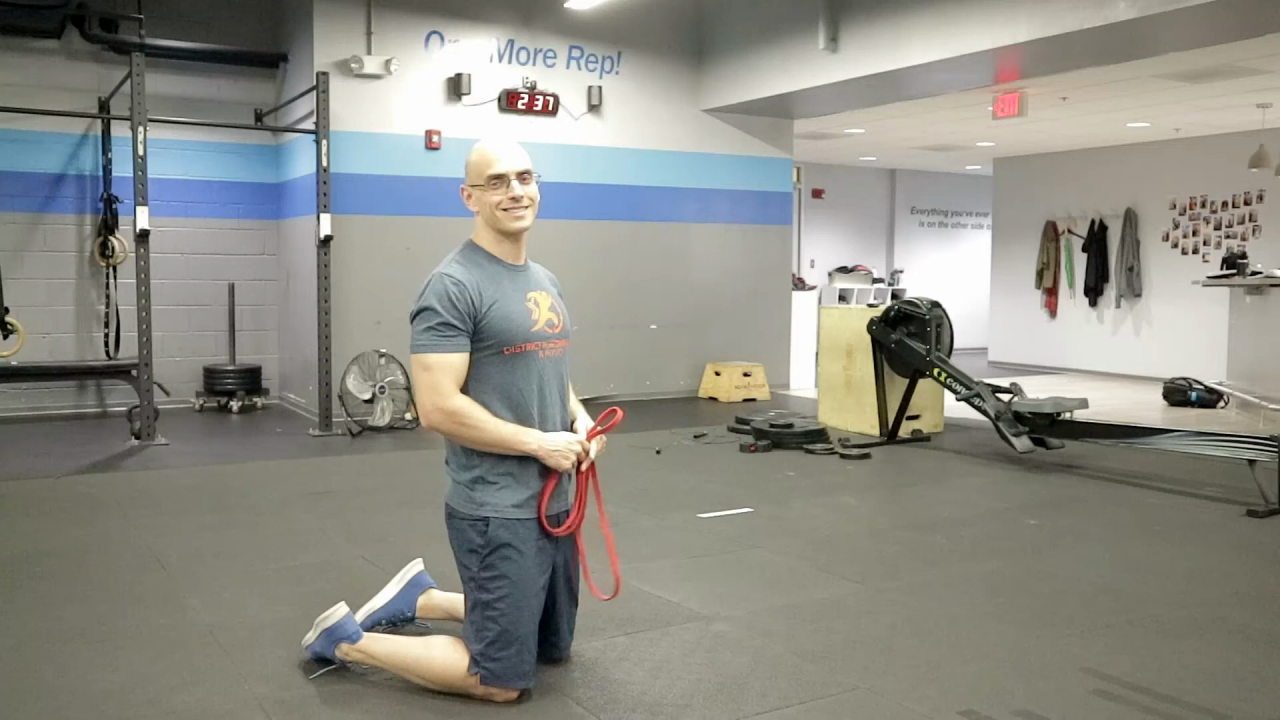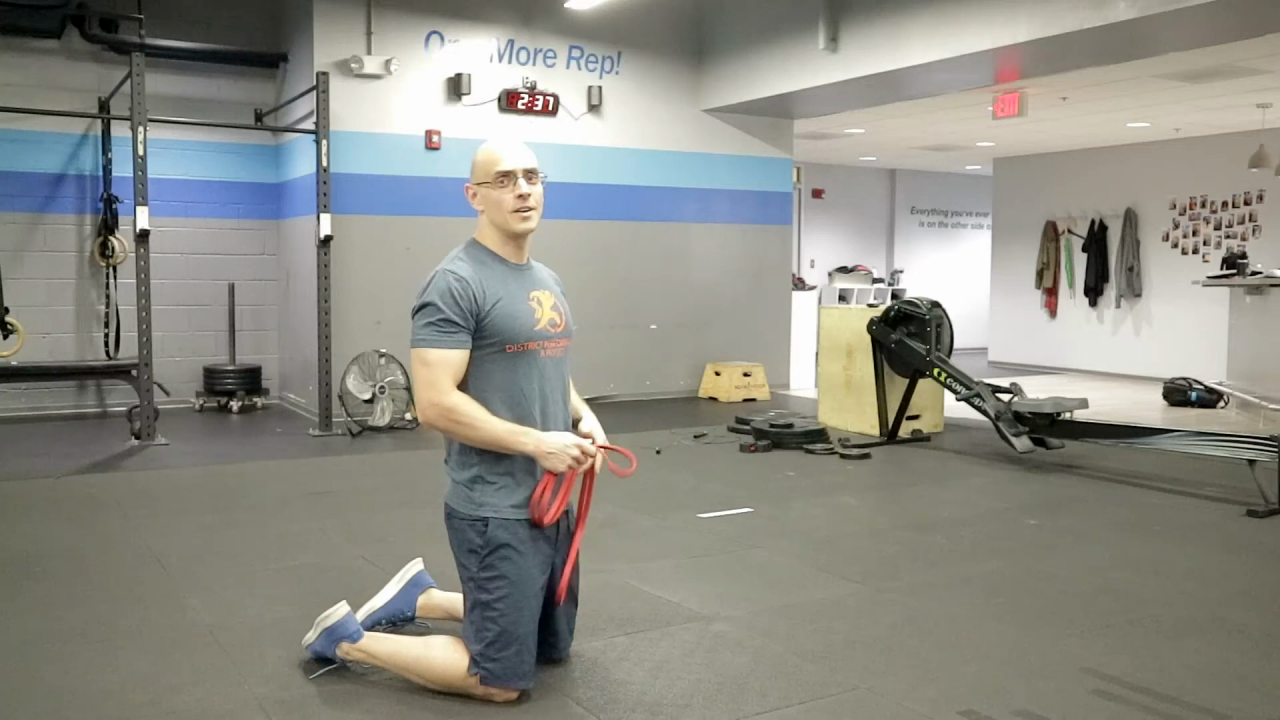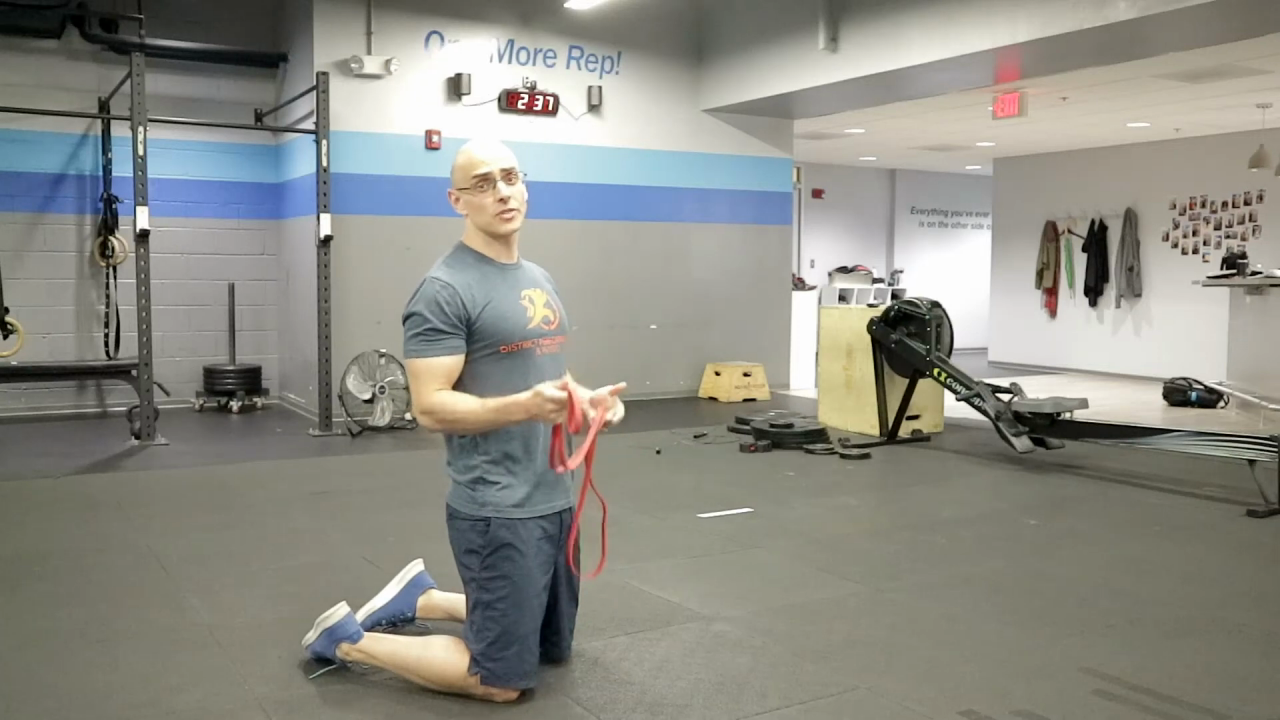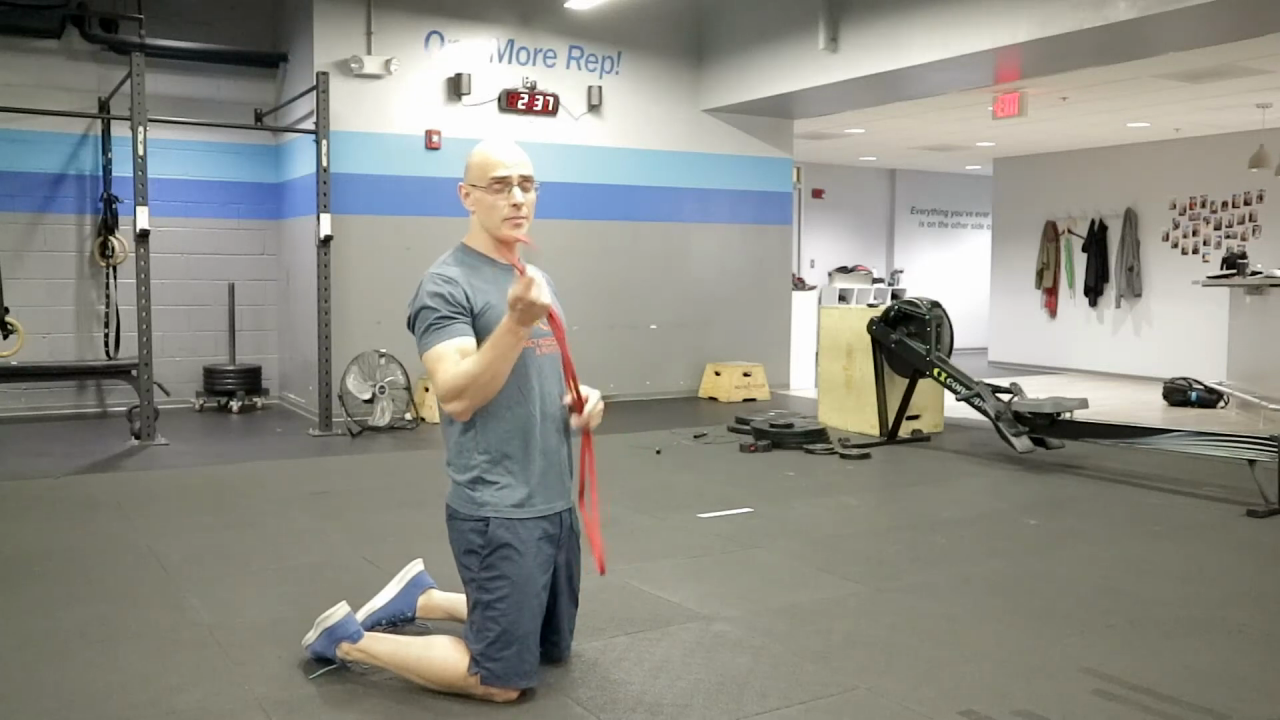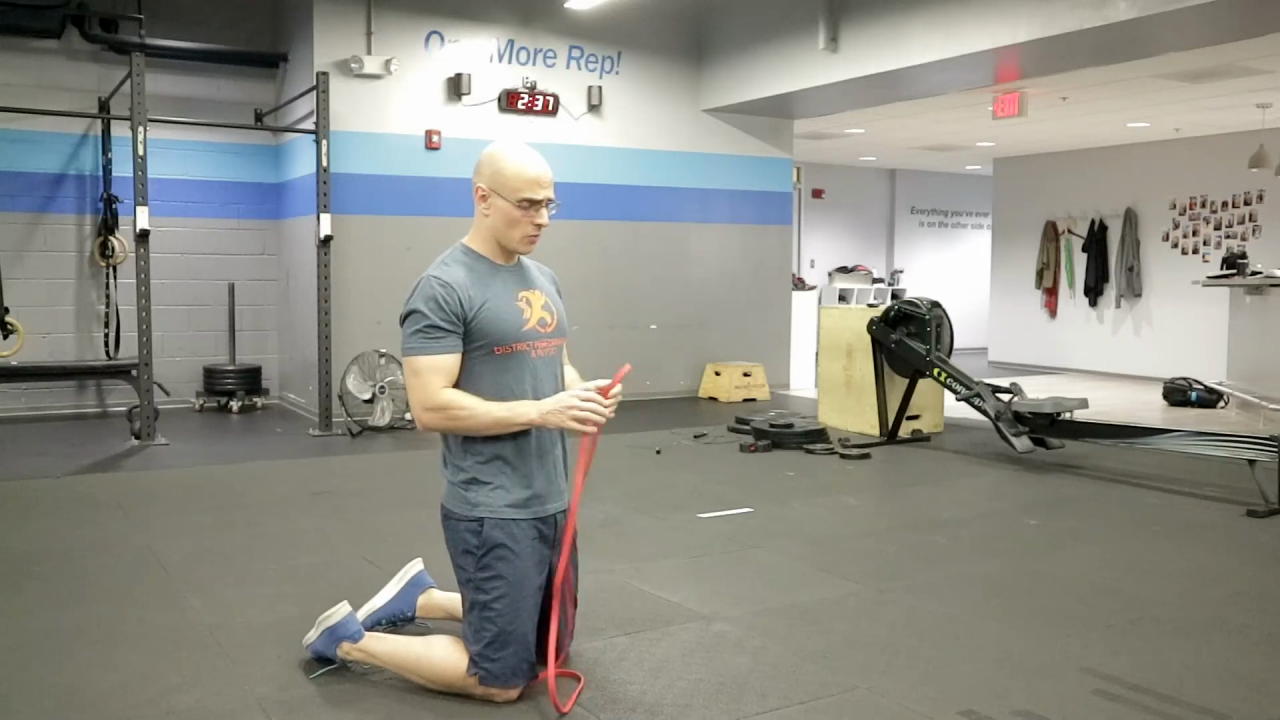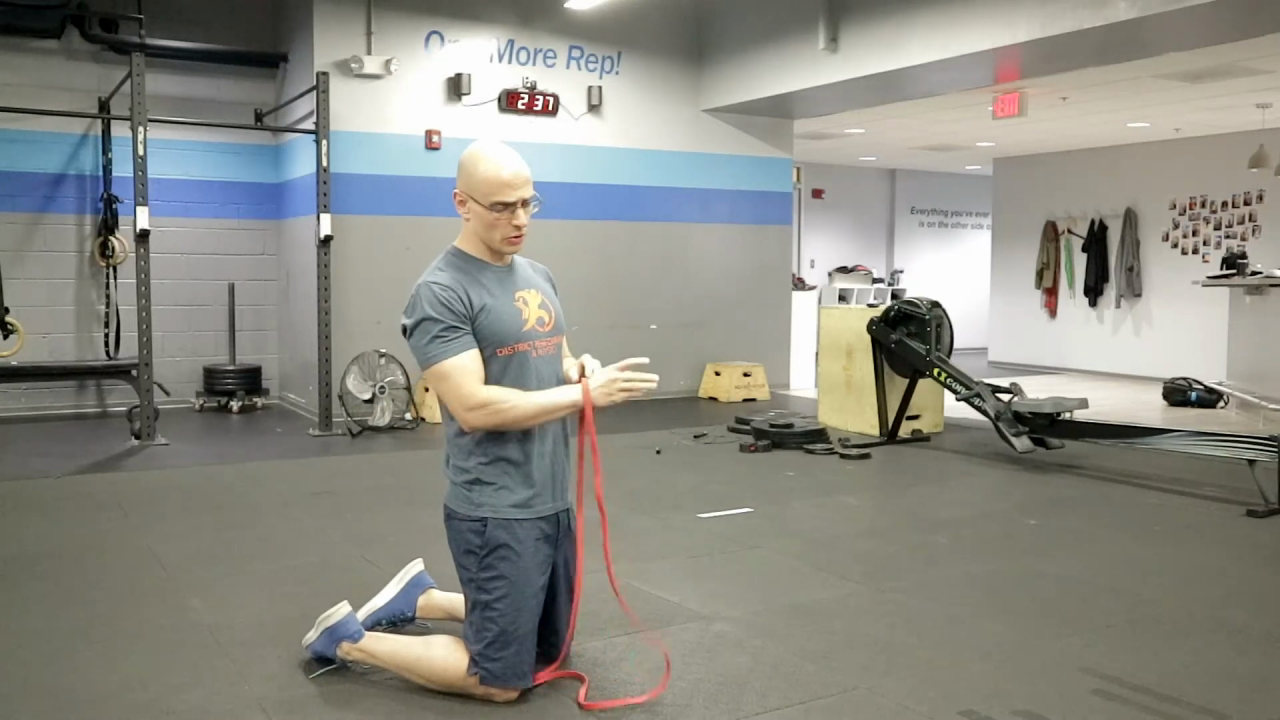
dt=0.7s
person 1, frame 1
left shoulder: (545, 280)
right shoulder: (454, 286)
right elbow: (439, 407)
left wrist: (578, 418)
right wrist: (538, 443)
left hip: (552, 501)
right hip: (496, 508)
left knee: (552, 648)
right knee: (502, 679)
left ankle: (422, 597)
right ankle: (348, 639)
person 1, frame 2
left shoulder: (547, 280)
right shoulder: (455, 283)
right elbow: (435, 403)
left wrist: (581, 417)
right wrist: (537, 443)
right hip: (496, 510)
left knee: (551, 648)
right knee: (501, 679)
left ankle: (421, 596)
right ankle: (349, 638)
person 1, frame 3
left shoulder: (539, 278)
right shoulder: (445, 289)
right elbow: (431, 406)
left wrist: (585, 398)
right wrist: (523, 407)
left hip: (553, 499)
right hip: (497, 509)
left knee: (551, 648)
right knee: (503, 679)
left ankle: (421, 598)
right ankle: (350, 640)
person 1, frame 4
left shoulder: (536, 278)
right shoulder: (447, 285)
right elbow: (455, 396)
left wrist: (579, 394)
right wrist: (516, 320)
left hip: (555, 500)
right hip: (497, 509)
left knee: (552, 648)
right knee: (503, 679)
left ankle: (422, 597)
right ankle: (350, 639)
person 1, frame 5
left shoulder: (543, 279)
right shoulder: (444, 288)
right elbow: (431, 407)
left wrist: (584, 392)
right wrist: (539, 412)
left hip: (549, 501)
right hip: (491, 511)
left knee: (548, 650)
right knee: (502, 678)
left ankle: (421, 597)
right ankle: (351, 639)
person 1, frame 6
left shoulder: (538, 276)
right shoulder: (440, 293)
right elbow: (474, 408)
left wrist: (582, 369)
right wrist: (585, 394)
left hip: (552, 500)
right hip: (495, 511)
left knee: (547, 649)
right knee: (503, 679)
left ankle: (421, 598)
right ankle: (351, 640)
